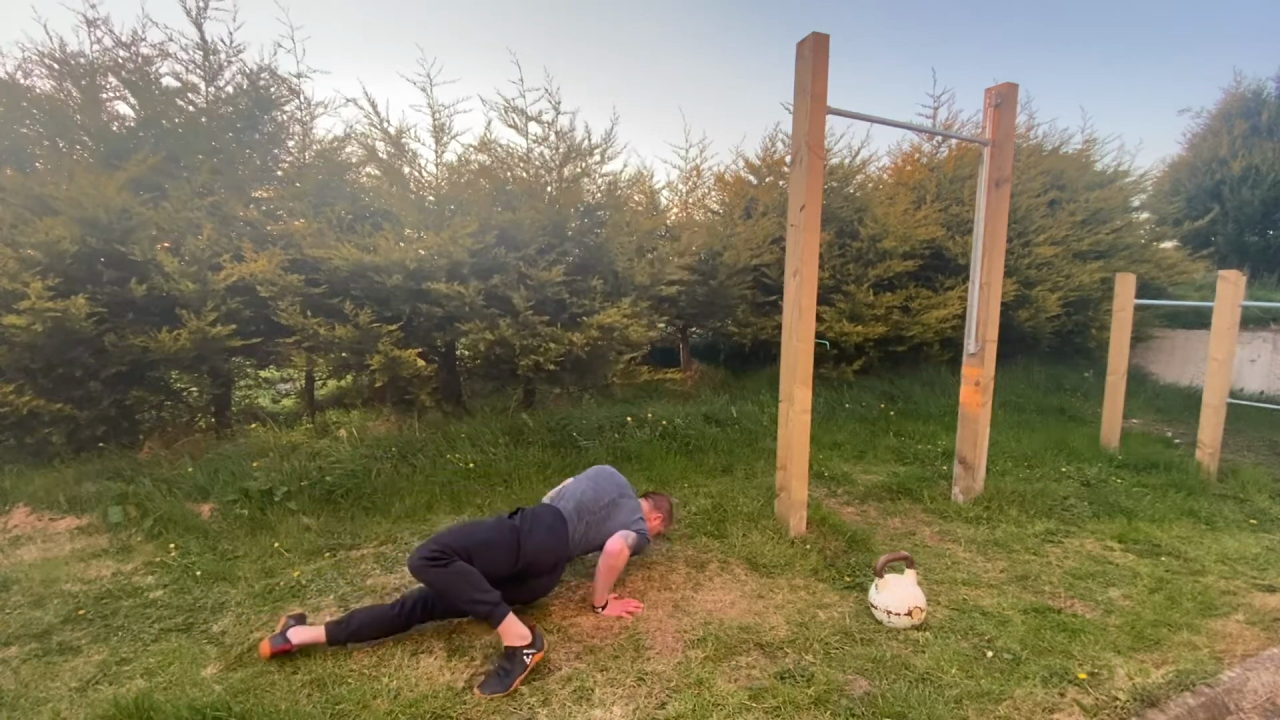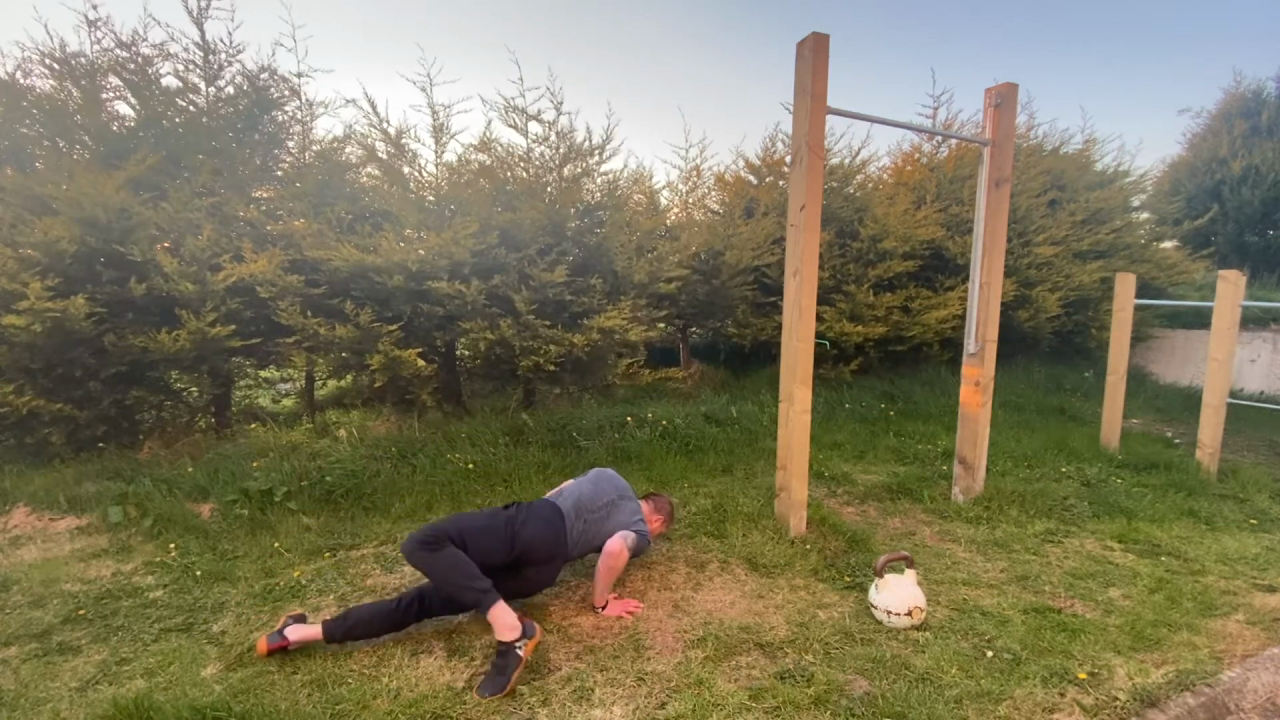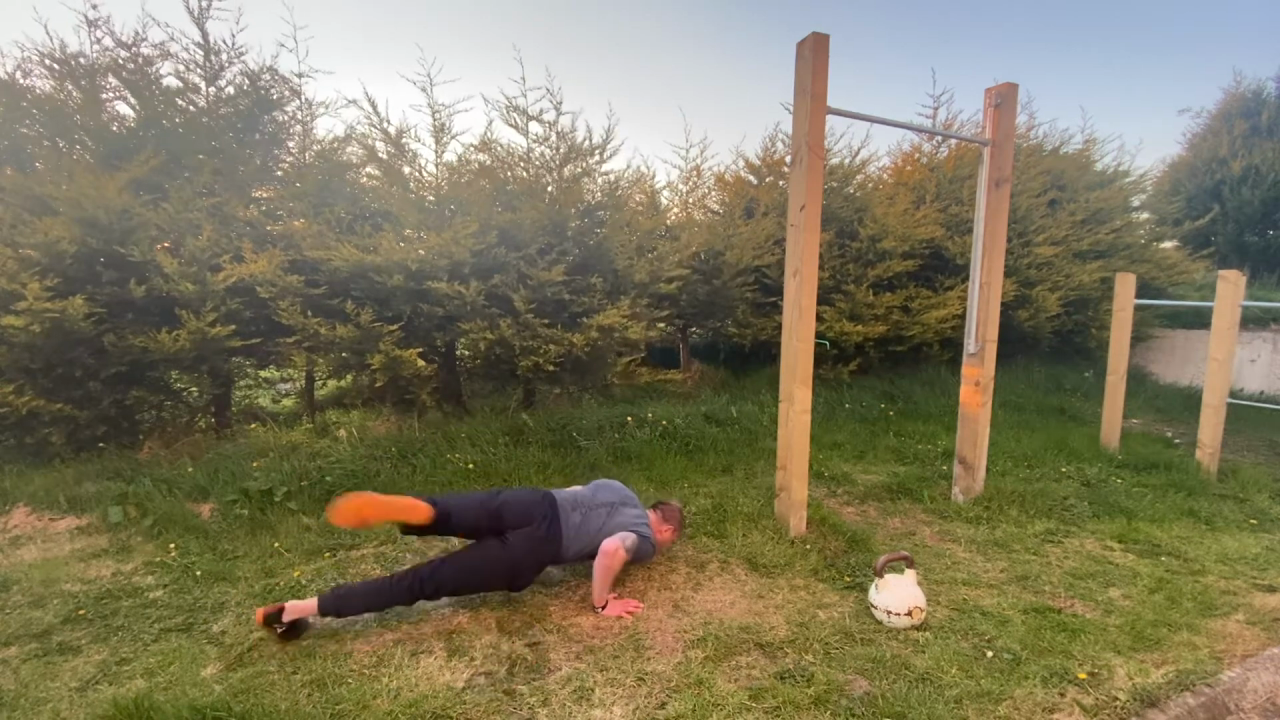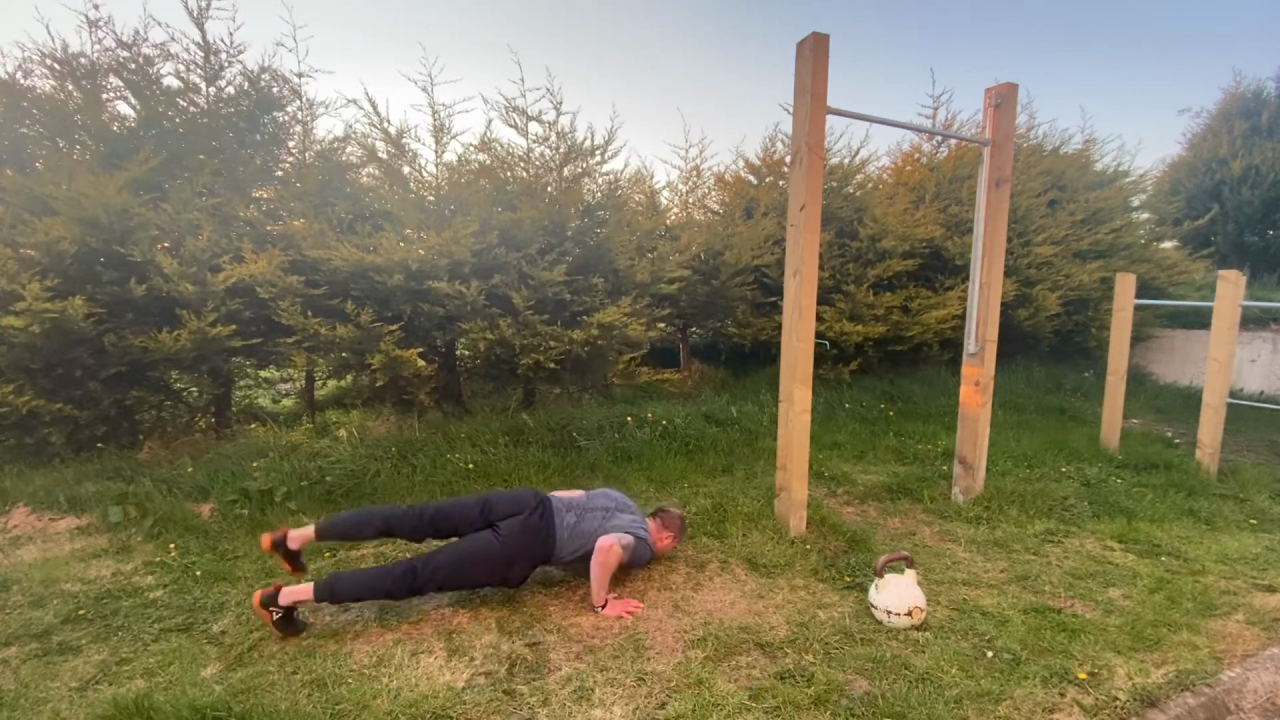
dt=0.3s
person 1, frame 1
left shoulder: (606, 471)
right shoulder: (640, 532)
right elbow: (615, 550)
right wrist: (601, 603)
left hip: (536, 526)
right hip: (545, 573)
person 1, frame 2
left shoulder: (609, 474)
right shoulder: (641, 534)
right elbow: (615, 549)
right wrist: (602, 603)
left hip: (535, 520)
right hip: (543, 565)
person 1, frame 3
left shoulder: (619, 488)
right shoulder: (646, 541)
right elbow: (612, 550)
right wrist: (602, 603)
left hip: (534, 504)
right hip: (531, 549)
left knee: (427, 515)
right knee: (420, 582)
left ankle: (413, 509)
right ankle: (293, 610)
person 1, frame 4
left shoulder: (619, 499)
right shoulder: (642, 544)
right elbow: (607, 547)
right wrist: (601, 602)
left hip: (527, 503)
right hip: (523, 543)
left knee: (412, 521)
right knee: (417, 574)
left ankle: (296, 536)
right ankle: (285, 597)
